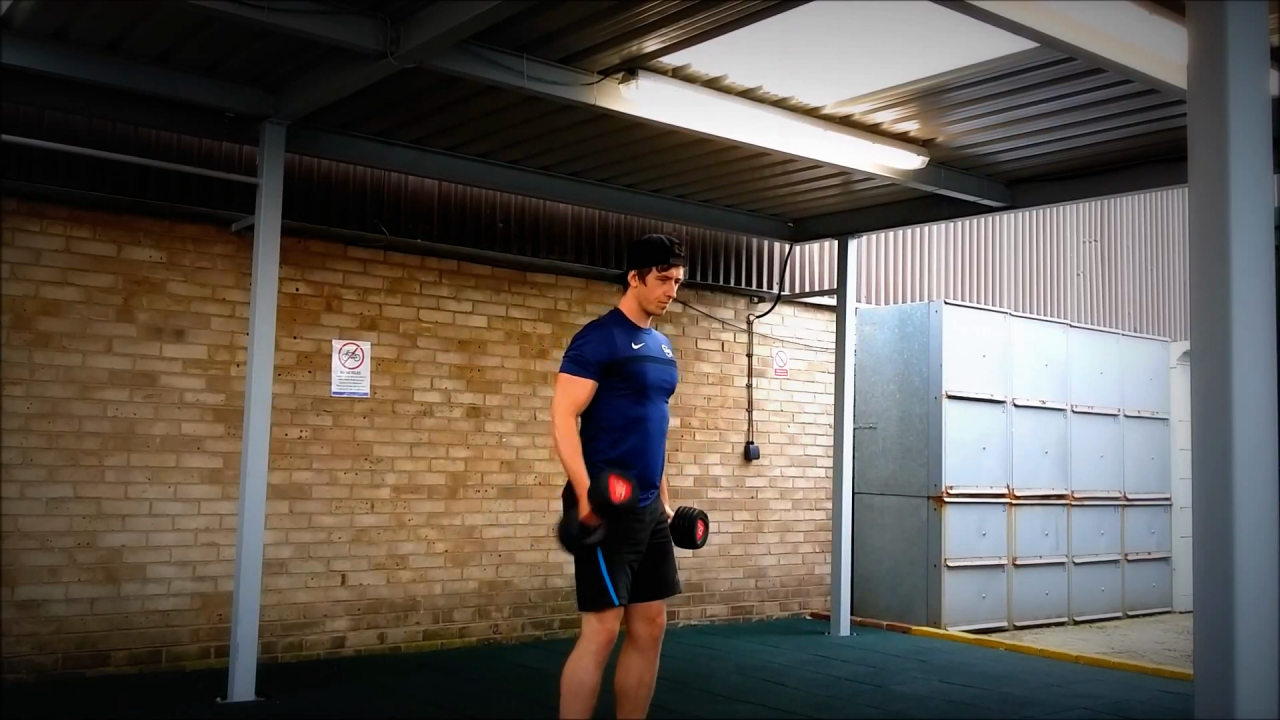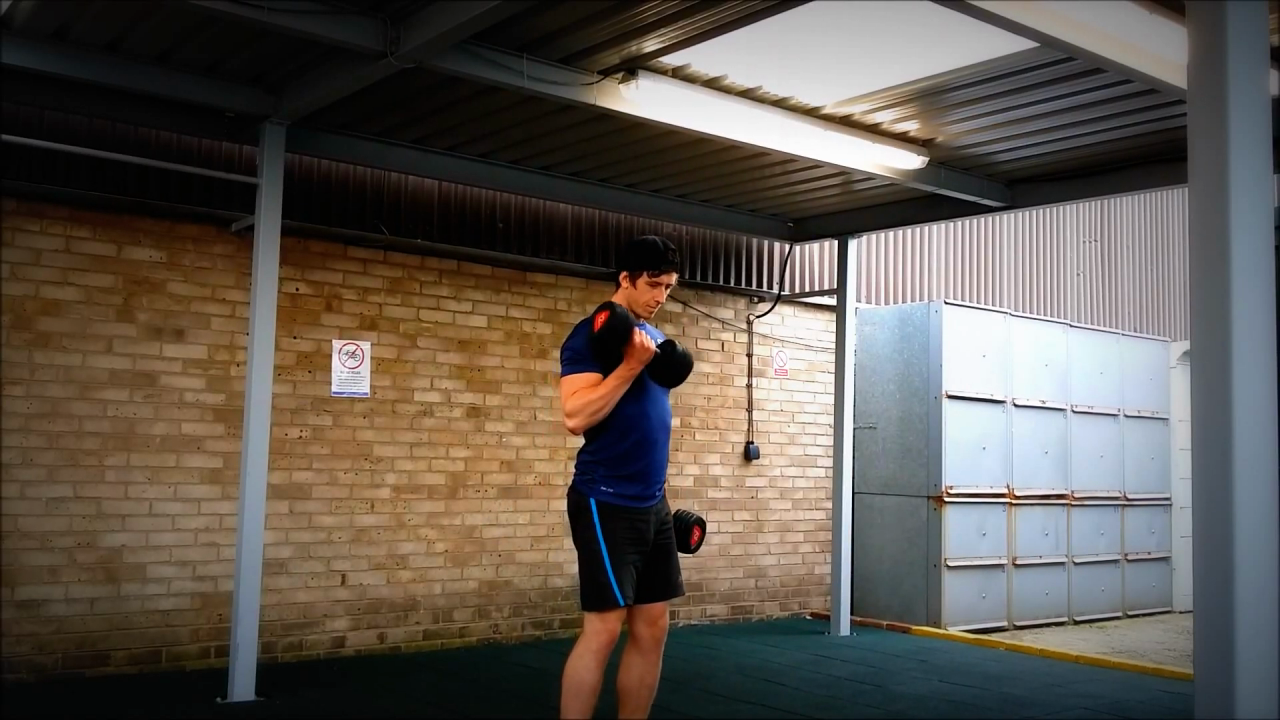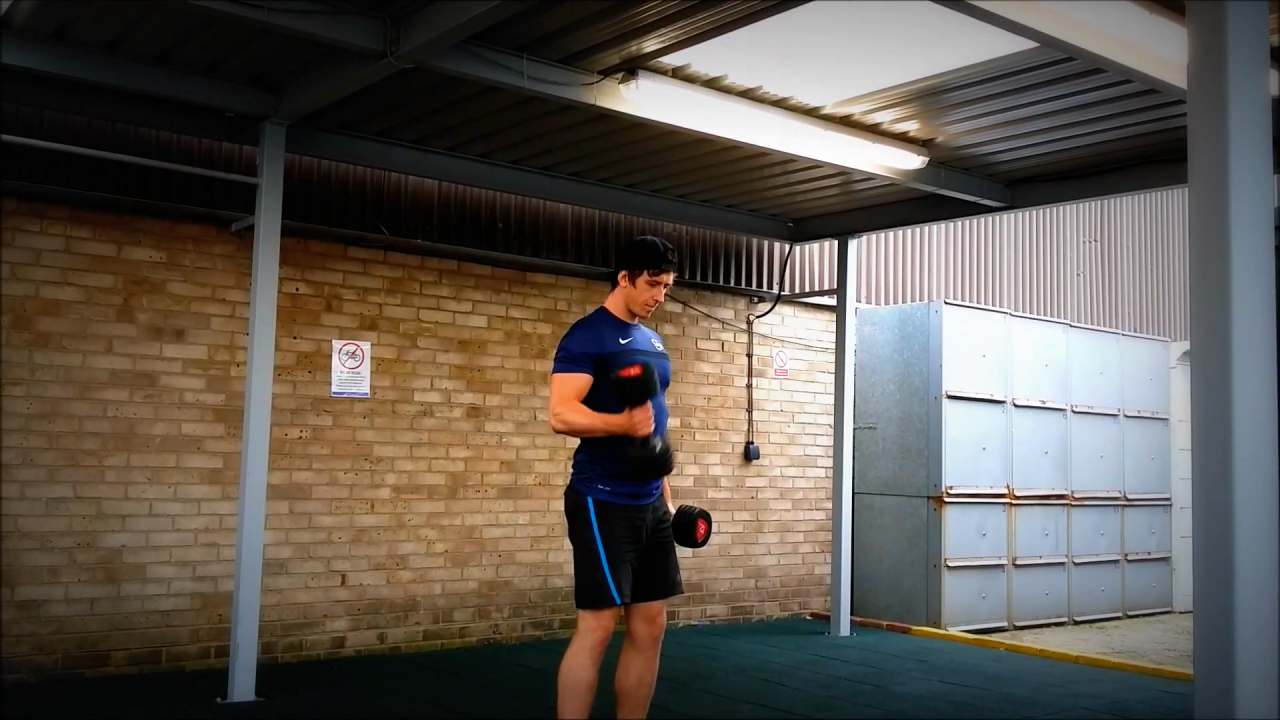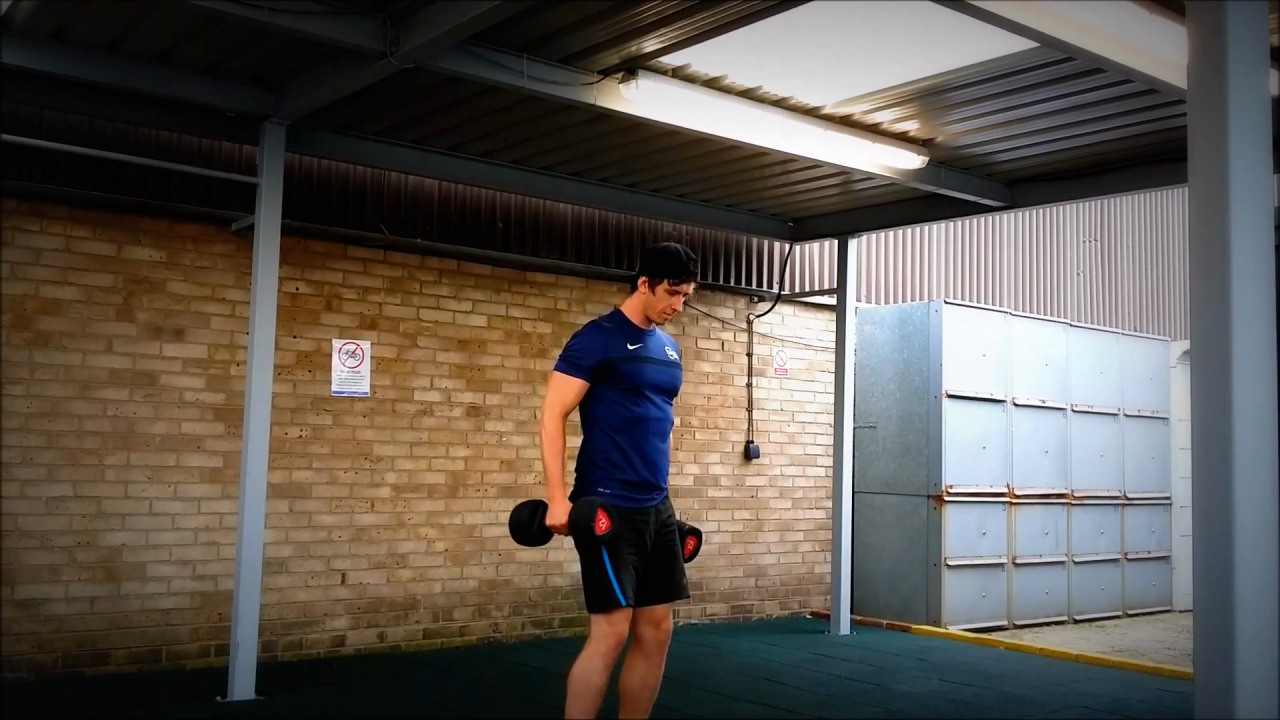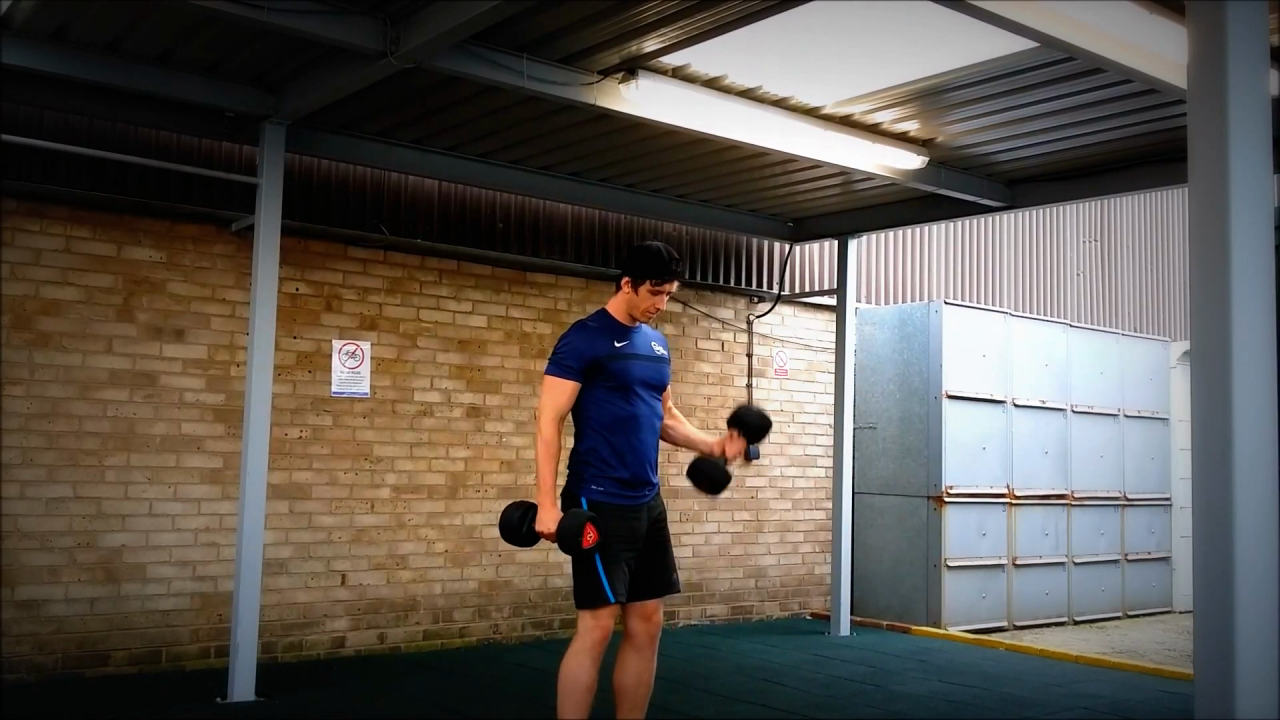
dt=0.5s
person 1, frame 1
left shoulder: (662, 346)
right shoulder: (599, 339)
right elbow: (564, 417)
left wrist: (663, 499)
right wrist: (585, 492)
left hip: (645, 507)
left knee: (650, 627)
right knee: (602, 629)
person 1, frame 2
left shoulder: (655, 338)
right shoulder: (592, 335)
right elbow: (576, 416)
right wrist: (629, 365)
left hip: (652, 504)
right hip: (605, 502)
left knee: (652, 629)
right knee: (604, 628)
person 1, frame 3
left shoulder: (651, 340)
right shoulder: (589, 335)
right elbow: (561, 411)
left wrist: (666, 494)
right wrist: (624, 424)
left hip: (648, 502)
right hip: (603, 500)
left knee: (649, 626)
right knee: (597, 626)
person 1, frame 4
left shoulder: (668, 347)
right shoulder: (598, 339)
right elbow: (552, 415)
right wrist: (557, 497)
left hip: (656, 507)
right hip: (606, 505)
left knee: (656, 631)
right knee: (611, 631)
person 1, frame 5
left shoulder: (656, 343)
right shoulder: (584, 339)
right elbow: (549, 421)
left wrist: (711, 444)
right wrist: (547, 502)
left hip: (647, 502)
right hip: (600, 503)
left knee: (646, 625)
right knee: (597, 626)
